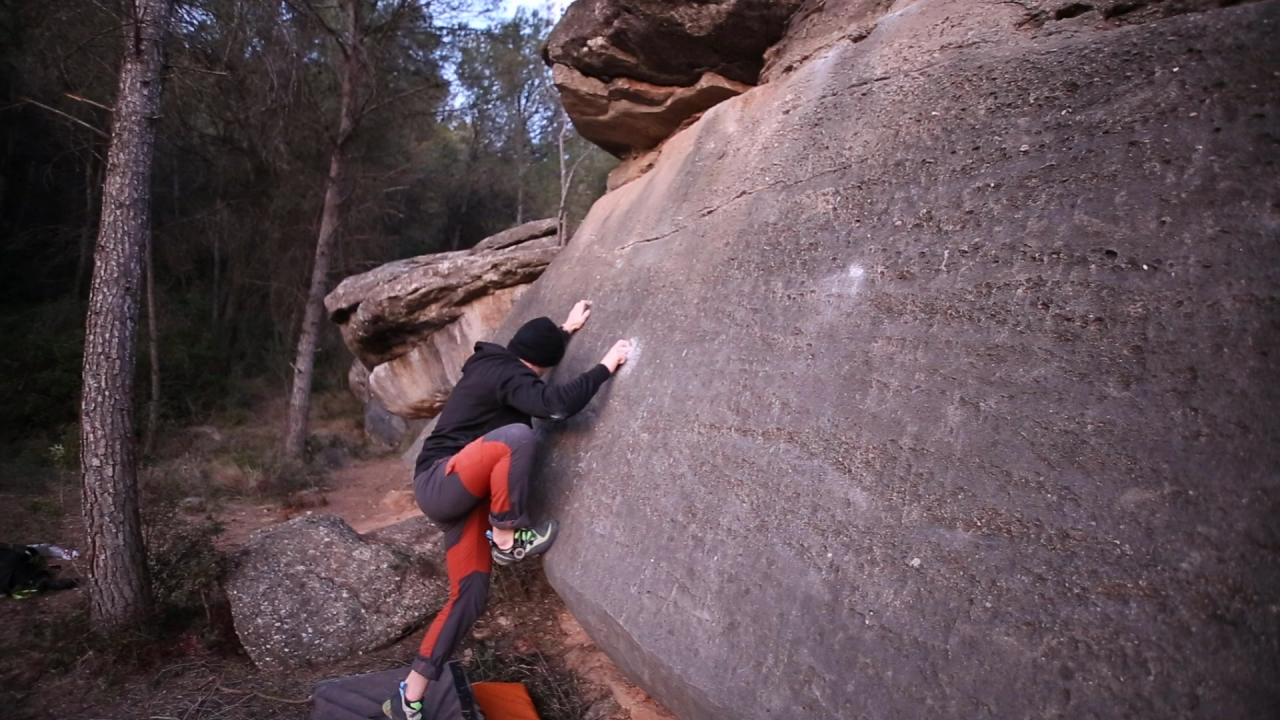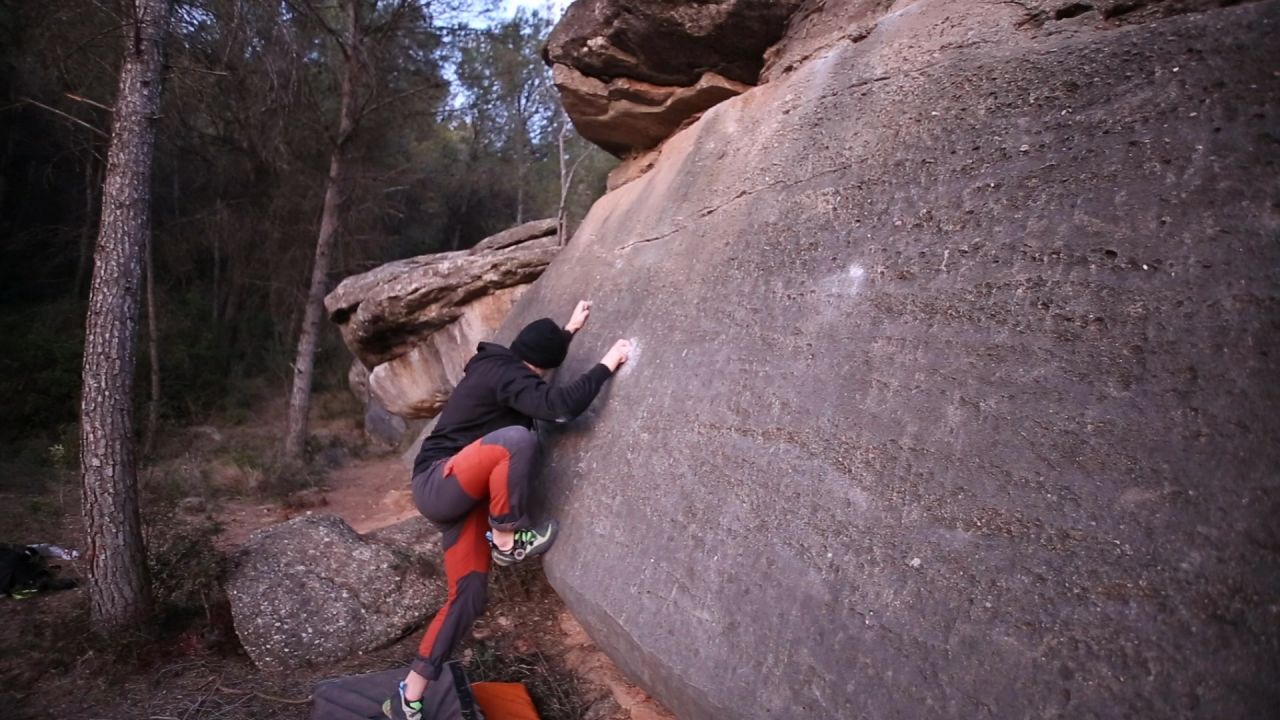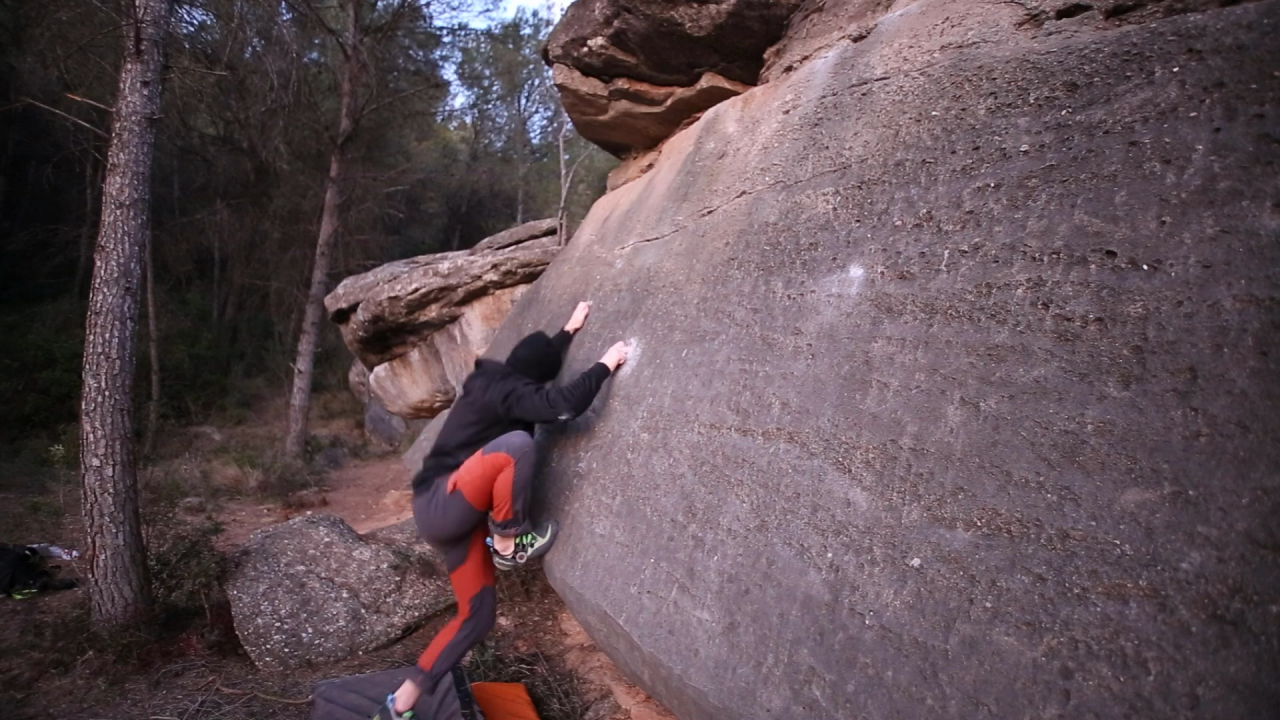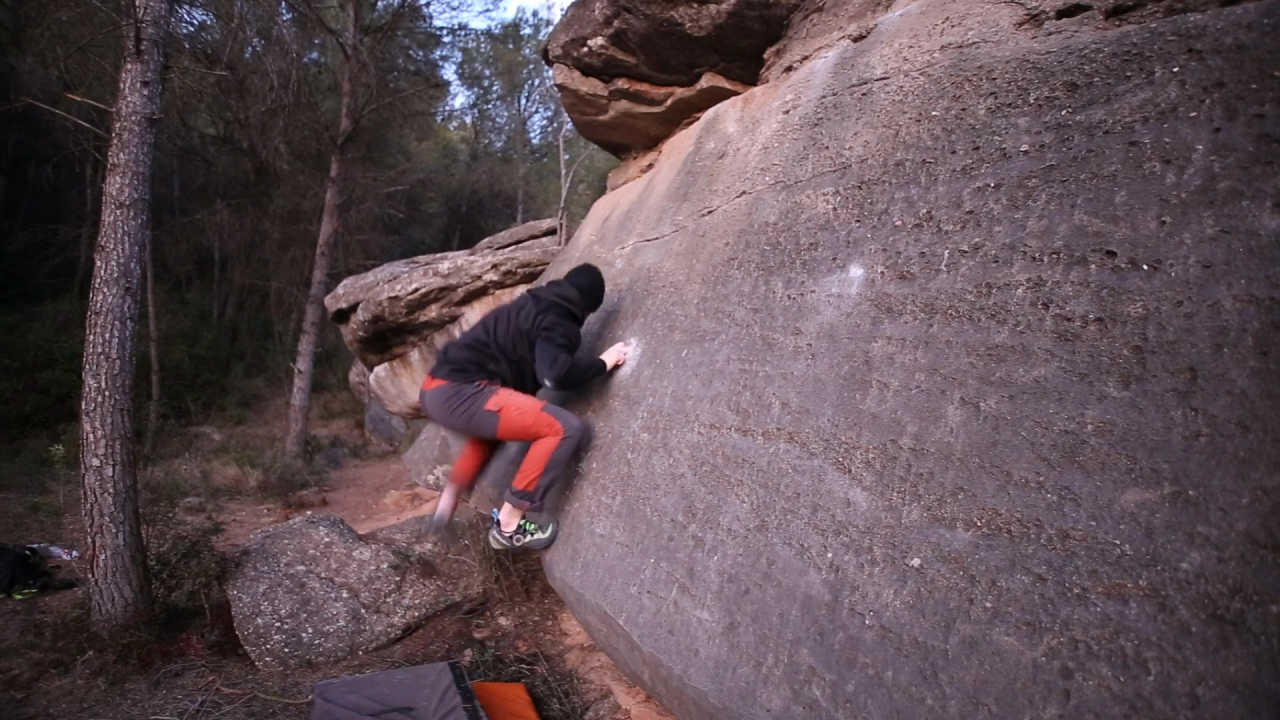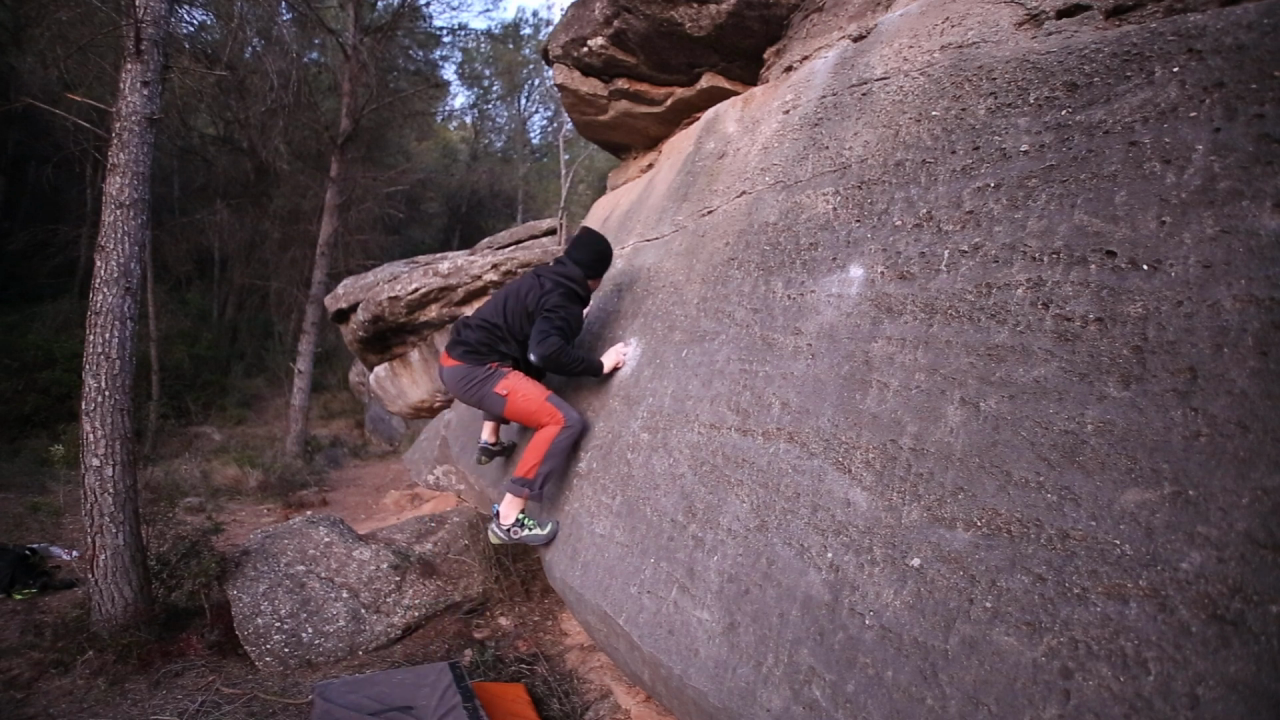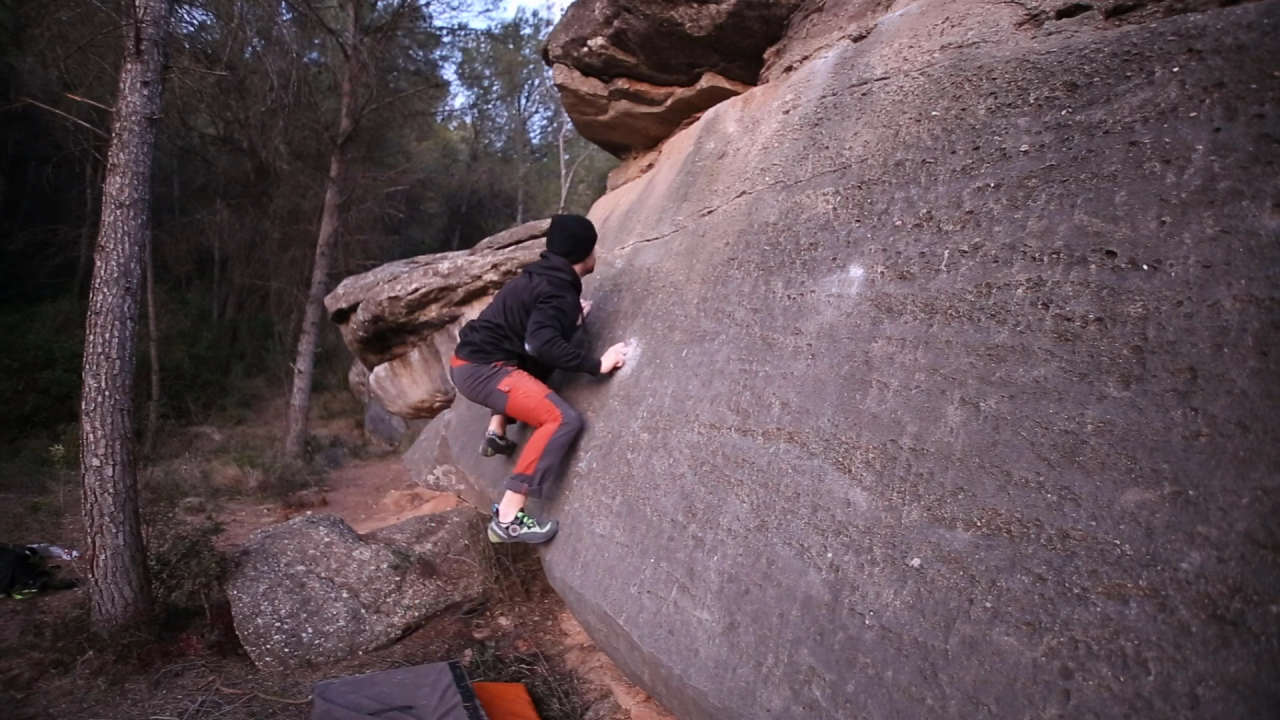
dt=0.4s
person 1, frame 1
left shoulder: (494, 365)
right shoulder: (505, 375)
left elbow: (533, 351)
right elbow: (556, 402)
left wrist: (566, 330)
right wrist: (606, 366)
left hip: (455, 491)
right hip: (440, 484)
left knee: (469, 595)
right knee: (516, 436)
right ankle: (508, 539)
person 1, frame 2
left shoulder: (497, 365)
right shoulder: (508, 376)
left elbow: (536, 352)
right elbow: (559, 405)
left wrist: (569, 331)
right wrist: (606, 366)
left hip: (456, 492)
right hip: (438, 484)
left knee: (467, 596)
right knee: (515, 439)
right ankle: (507, 541)
person 1, frame 3
left shoulder: (492, 381)
right shoulder: (510, 391)
left elbow: (535, 360)
right elbow: (564, 404)
left wrist: (569, 331)
right wrist: (605, 365)
left hip: (450, 510)
right hip: (442, 505)
left knee: (477, 616)
right knee: (517, 445)
right ankle: (508, 544)
person 1, frame 4
left shoulder: (535, 303)
right shoulder: (559, 323)
right elbow: (555, 374)
right wrist: (602, 364)
left hip: (436, 389)
right hip: (460, 394)
left knee: (489, 439)
right knee: (565, 429)
left ankle: (447, 503)
right ankle: (509, 527)
person 1, frame 5
left shoulder: (543, 280)
right shoulder: (563, 303)
right elbow: (545, 353)
left wrist: (570, 322)
right wrist: (598, 366)
left hip: (456, 362)
right hip: (474, 372)
right knee: (564, 421)
left ankle: (489, 440)
right ankle: (508, 520)
person 1, frame 6
left shoulder: (543, 277)
right shoulder: (559, 293)
right elbow: (541, 344)
left wrist: (570, 321)
right wrist: (597, 365)
left hip: (468, 362)
right hip: (483, 370)
left knee: (528, 368)
right knee: (562, 420)
left ankle: (496, 433)
right ankle: (508, 518)
